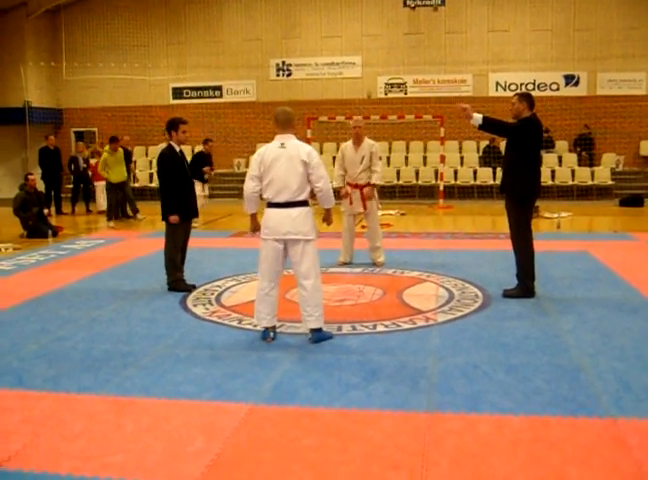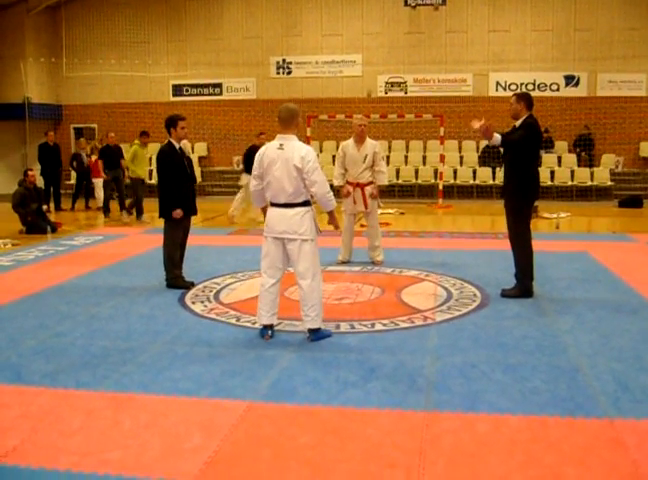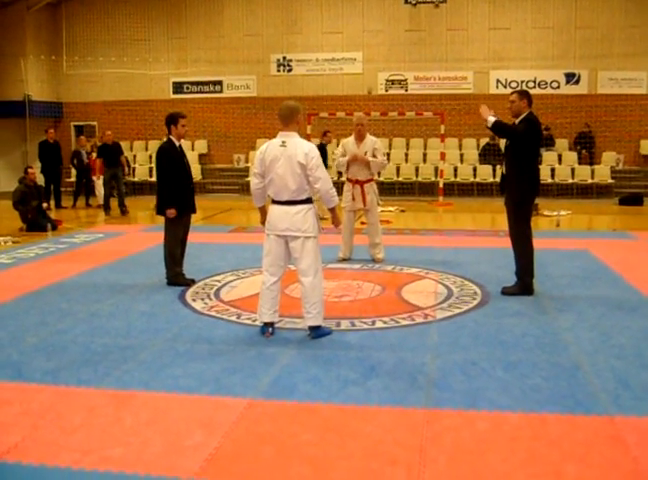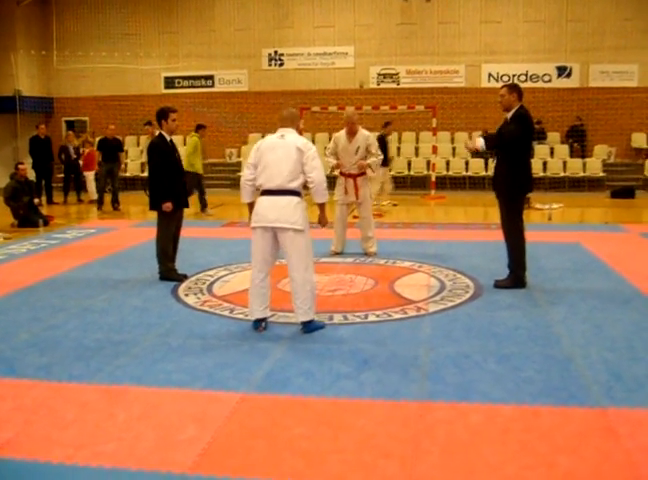
dt=0.5s
person 1, frame 1
left shoulder: (262, 153)
right shoulder: (306, 151)
left elbow: (251, 190)
right elbow: (323, 186)
left wrist: (253, 219)
right wrist: (328, 213)
left hip: (273, 218)
right hip: (300, 217)
left knee: (268, 276)
right knee: (308, 275)
left ankle: (268, 328)
right ankle: (315, 328)
person 1, frame 2
left shoulder: (264, 152)
right shoulder: (304, 151)
left elbow: (255, 188)
right elbow: (319, 188)
right wrist: (332, 214)
left hip: (274, 217)
right hip: (299, 218)
left knee: (270, 273)
right knee: (308, 275)
left ankle: (266, 325)
right ankle: (314, 327)
person 1, frame 3
left shoulder: (265, 149)
right shoulder: (307, 148)
left elbow: (257, 186)
right elbow: (323, 185)
left wrist: (262, 211)
right wrist: (334, 212)
left hip: (276, 215)
right hip: (302, 215)
left knee: (271, 271)
right knee: (309, 272)
left ankle: (267, 323)
right ankle: (314, 325)
person 1, frame 4
left shoulder: (262, 143)
right shoulder: (304, 144)
left elbow: (247, 179)
right elbow: (317, 179)
left wrist: (251, 209)
right wrist: (322, 211)
left hip: (264, 206)
right hip: (290, 207)
left knee: (260, 266)
right knee: (300, 268)
left ankle: (259, 318)
right ankle: (307, 319)
person 2, frame 1
left shoulder: (530, 124)
right shoulder: (525, 125)
left elbow: (506, 128)
right elbow: (505, 130)
left wrist: (474, 117)
right wrist: (474, 117)
left hip: (523, 189)
right hip: (519, 188)
left knee: (521, 237)
right knee: (521, 236)
left ankle: (526, 286)
right ankle: (525, 284)
person 2, frame 2
left shoulder: (530, 126)
right shoulder: (522, 126)
left elbow: (515, 142)
right elbow: (508, 140)
left wrist: (492, 136)
right wrist: (488, 133)
left hip: (522, 190)
right hip: (517, 189)
left knee: (520, 237)
right knee: (519, 237)
left ankle: (524, 286)
right ankle: (524, 283)
person 2, frame 3
left shoulder: (530, 122)
right shoulder: (521, 123)
left elbow: (511, 132)
left wrist: (489, 118)
right wrist: (489, 118)
left hip: (522, 187)
right hip: (516, 186)
left knee: (520, 235)
right knee: (519, 234)
left ankle: (524, 283)
right ankle: (524, 281)
person 2, frame 4
left shoulder: (521, 117)
right shoulder: (514, 117)
left elbow: (508, 138)
right elbow: (500, 139)
left wrist: (480, 143)
right wrist: (482, 142)
left hip: (514, 181)
right hip: (509, 180)
left knee: (513, 228)
right knee: (512, 228)
left ankle: (517, 276)
right ankle: (517, 274)
person 3, frame 1
left shoulder: (179, 154)
right shoulder: (166, 155)
right elbow: (166, 186)
left wrist: (190, 208)
right wrist: (171, 211)
left hip: (185, 209)
right hip: (176, 211)
left knee: (182, 247)
right knee: (174, 247)
left ankle: (178, 279)
right ankle: (174, 281)
person 3, frame 2
left shoulder: (180, 151)
right shoulder: (165, 152)
right elbow: (166, 183)
left wrist: (186, 204)
right wrist: (174, 207)
left hip: (184, 205)
right hip: (175, 206)
left knee: (181, 243)
right knee: (172, 243)
left ankle: (177, 276)
right ankle: (173, 278)
person 3, frame 3
left shoulder: (178, 148)
right shoulder: (165, 149)
right elbow: (165, 180)
left wrist: (188, 202)
right wrist: (169, 205)
left hip: (183, 203)
right hip: (174, 204)
left knee: (181, 240)
right knee: (173, 240)
left ankle: (178, 273)
right ankle: (173, 275)
person 3, frame 4
left shoulder: (169, 143)
right shoulder: (156, 144)
right elbow: (157, 175)
left wrist: (181, 196)
right wrist: (164, 199)
left hip: (176, 197)
right hip: (167, 198)
left knee: (173, 235)
right knee: (165, 235)
left ankle: (170, 268)
right ankle: (166, 270)
person 4, frame 1
left shoulder: (372, 146)
right shoulder: (344, 147)
left elbow: (377, 169)
right elbow: (339, 169)
left wrist: (371, 187)
right wrist: (341, 187)
left hip: (367, 190)
right hip: (350, 191)
left knee: (373, 225)
right knee: (348, 226)
left ankle: (378, 257)
right ankle: (346, 257)
person 4, frame 2
left shoulder: (374, 145)
right shoulder: (345, 146)
left elbow: (380, 168)
right elbow: (339, 168)
left wrist: (377, 187)
right wrist: (342, 186)
left hip: (368, 189)
right hip: (350, 189)
left knee: (373, 224)
right knee: (347, 224)
left ankle: (376, 256)
right ankle: (344, 255)
person 4, frame 3
left shoulder: (374, 142)
right shoulder: (345, 143)
left elbow: (382, 163)
right elbow: (337, 162)
left wrist: (367, 160)
right wrist: (349, 159)
left hip: (368, 187)
right hip: (350, 187)
left knee: (373, 221)
right knee: (347, 221)
left ankle: (377, 253)
right ankle: (345, 253)
person 4, frame 4
left shoulder: (367, 136)
right shoulder: (337, 137)
left elbow: (377, 156)
right elbow: (329, 154)
left wrist: (368, 164)
right wrist: (334, 163)
left hip: (361, 180)
right hip: (343, 180)
left knee: (366, 215)
right knee: (340, 215)
left ankle: (369, 247)
right ankle: (337, 246)
